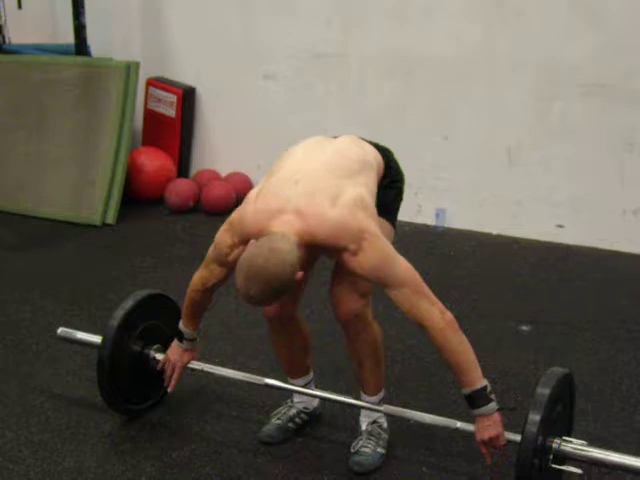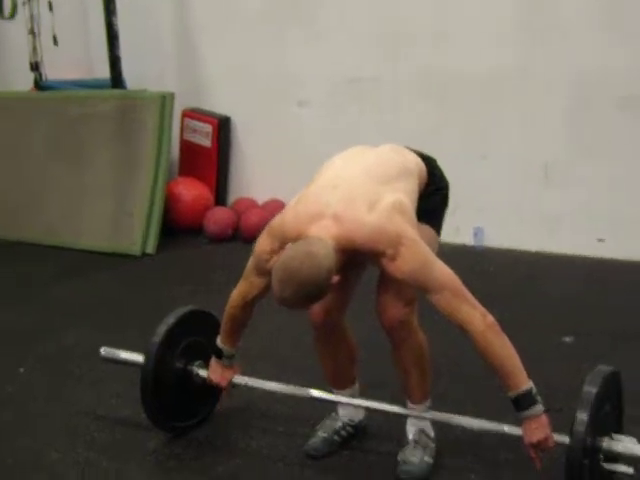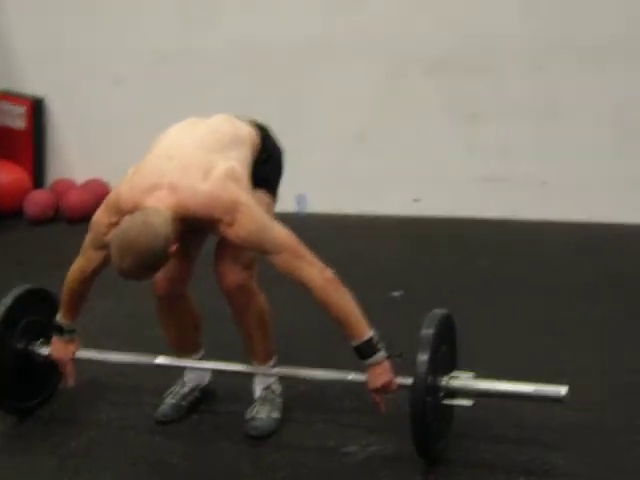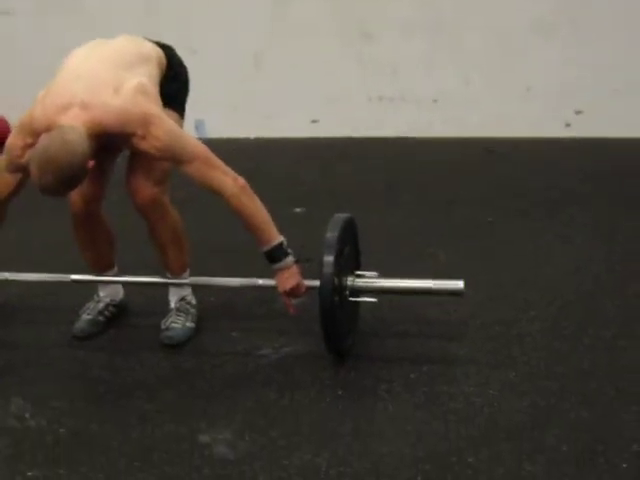
dt=0.5s
person 1, frame 1
left shoulder: (354, 238)
right shoulder: (242, 228)
left elbow: (436, 316)
right elbow: (203, 281)
left wrist: (483, 405)
right wrist: (185, 340)
left knee: (350, 307)
right knee: (277, 310)
left ankle: (374, 416)
right ankle: (303, 399)
person 1, frame 2
left shoulder: (391, 243)
right shoulder: (279, 237)
left elbow: (478, 320)
right elbow: (243, 296)
left wrist: (530, 408)
right wrist: (224, 357)
left knee: (395, 315)
right knee: (322, 316)
left ankle: (420, 426)
right ankle: (348, 413)
person 1, frame 3
left shoulder: (228, 209)
right shoulder: (118, 210)
left elbow: (318, 275)
right elbow: (82, 270)
left wrist: (373, 355)
right wrist: (64, 332)
left knee: (235, 279)
right knee: (166, 286)
left ankle: (267, 383)
right ankle: (195, 376)
person 1, frame 4
left shoulder: (139, 123)
right shoulder: (33, 131)
left elbow: (229, 182)
left wrist: (280, 259)
left knee: (146, 194)
right knee: (80, 205)
left ankle: (182, 295)
right ankle: (109, 292)
